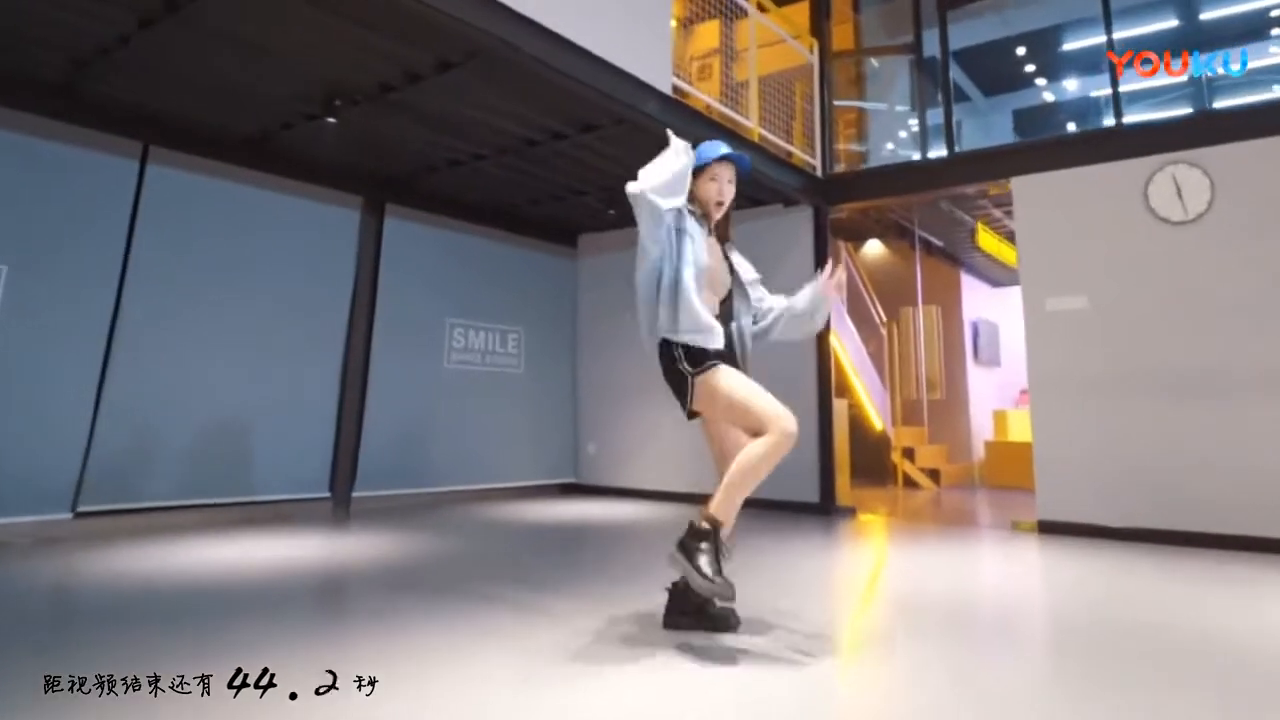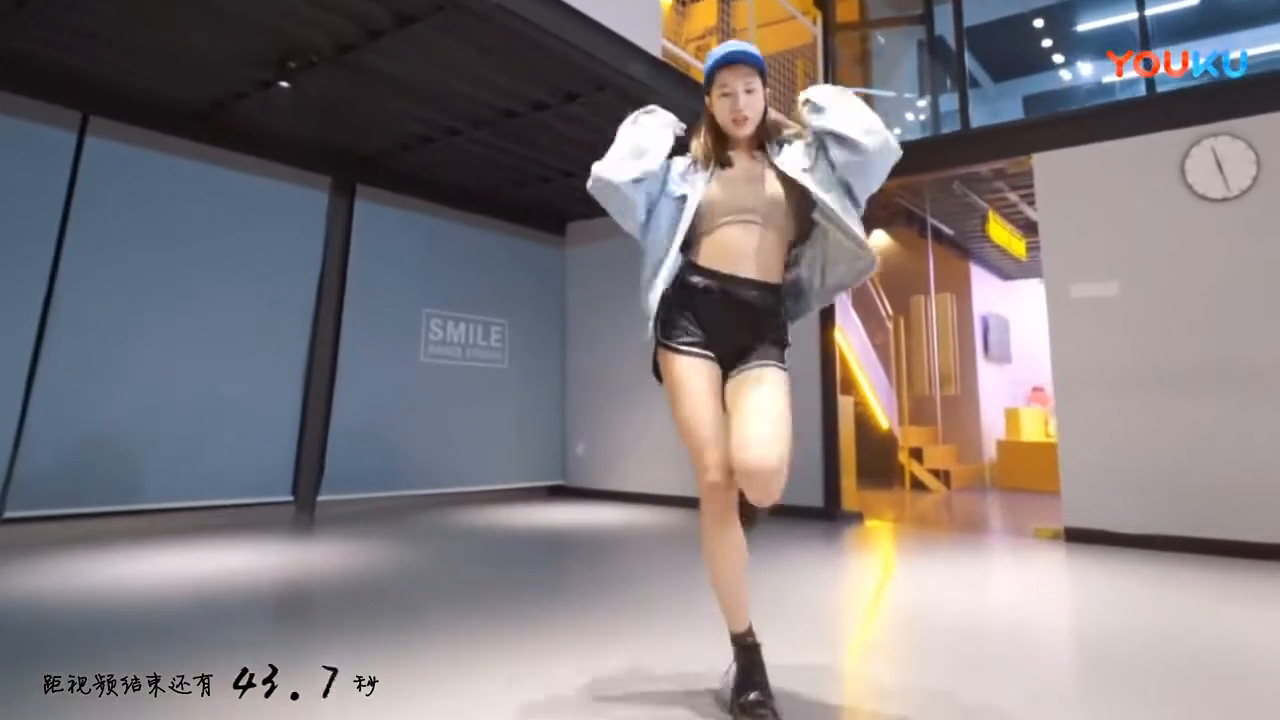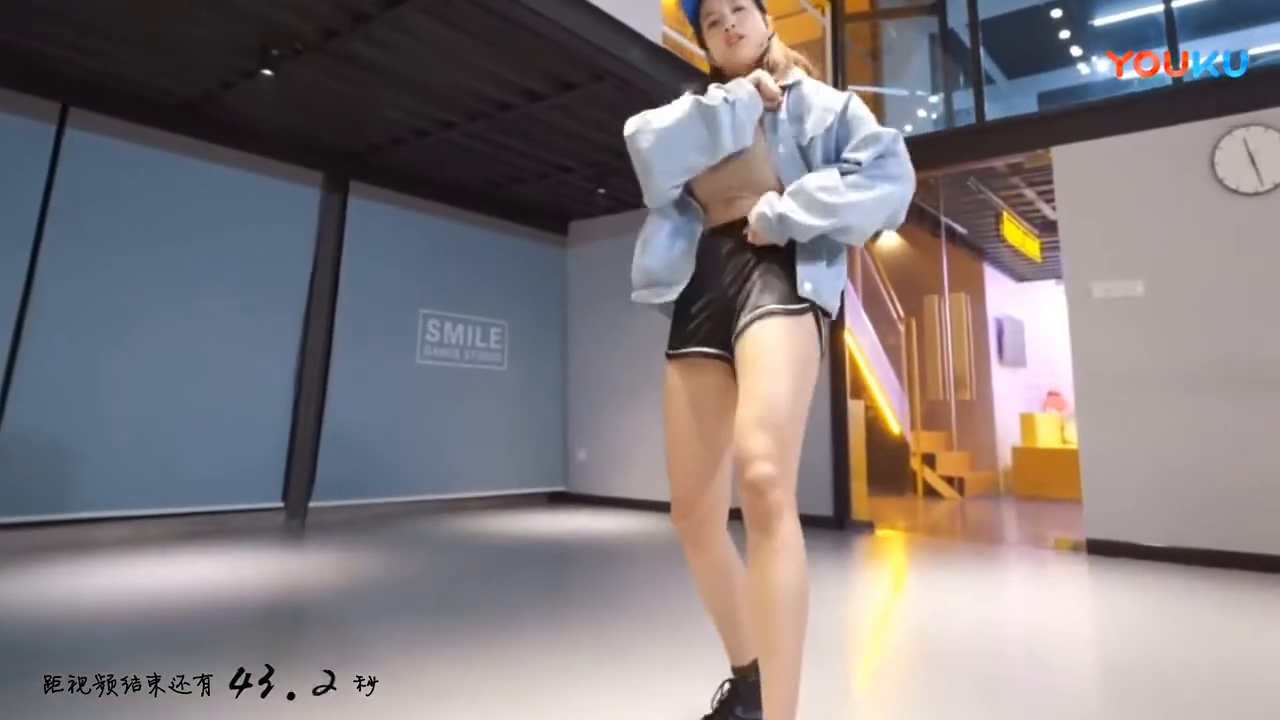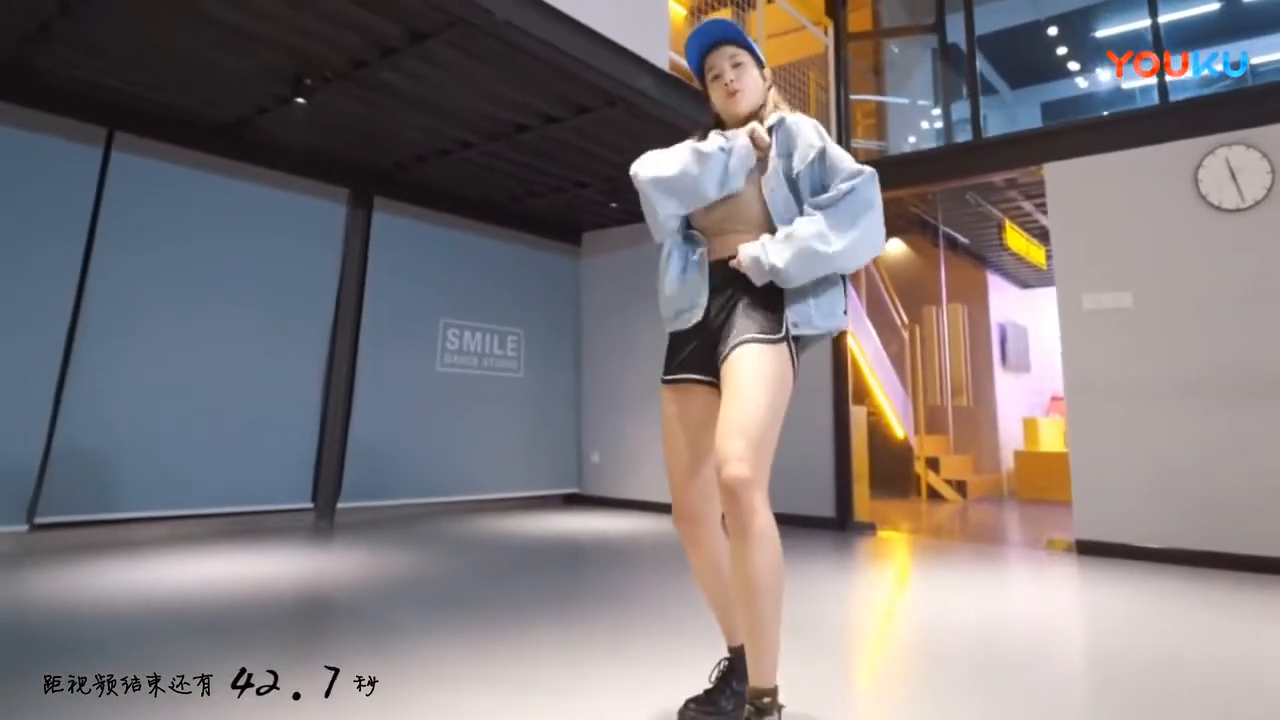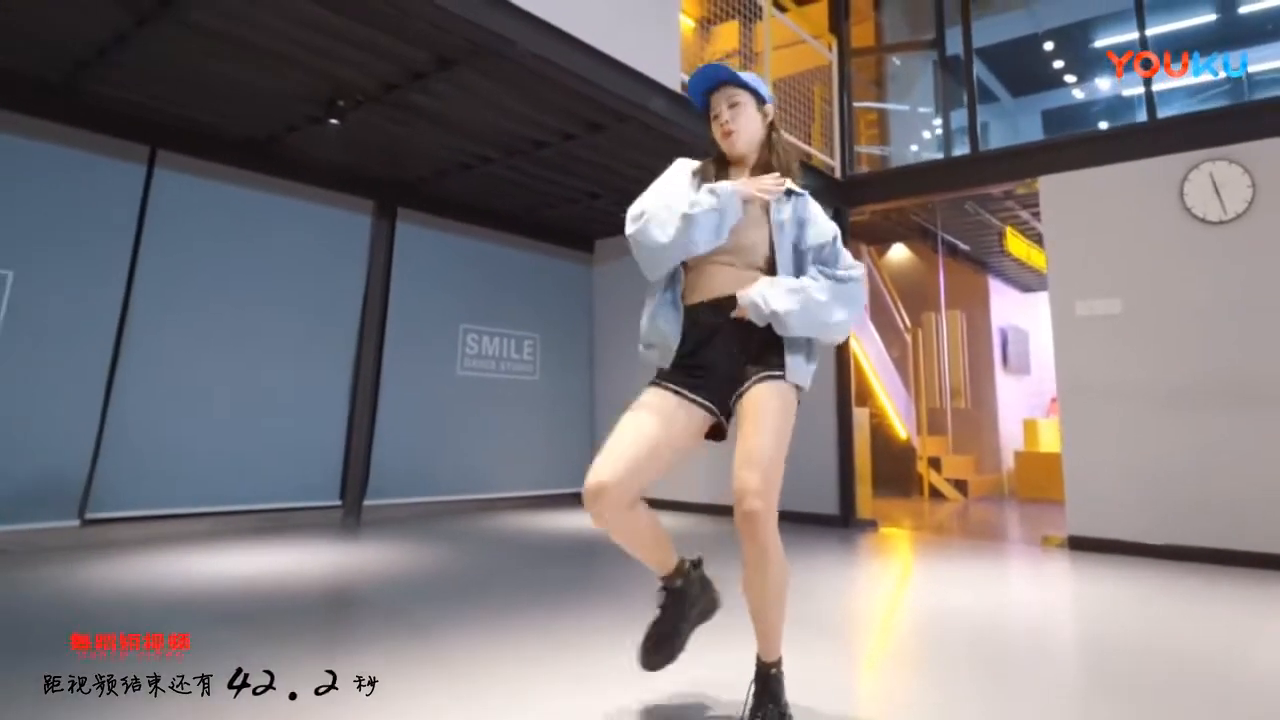
dt=0.5s
person 1, frame 1
left shoulder: (727, 250)
right shoulder: (676, 229)
left elbow: (762, 314)
right elbow: (646, 196)
left wrist: (816, 296)
right wrist: (677, 159)
left hip: (722, 359)
right hip: (689, 355)
left knee: (740, 480)
right knee: (780, 429)
left ankle: (689, 593)
right ankle: (700, 536)
person 1, frame 2
left shoulder: (800, 161)
right shoulder: (687, 170)
left elbow: (876, 151)
right elbow: (611, 182)
left wrist: (819, 104)
right wrist: (652, 126)
left hip: (762, 326)
right hip: (693, 314)
left knee: (763, 475)
right knee: (716, 477)
left ankle: (740, 499)
right ankle: (747, 659)
person 1, frame 3
left shoulder: (813, 99)
right shoulder: (708, 116)
left elbow: (887, 173)
right elbow: (648, 148)
left wrist: (784, 212)
right wrist: (737, 104)
left hip: (777, 273)
right hip: (699, 291)
left knee: (765, 481)
right knee: (693, 512)
person 1, frame 4
left shoulder: (798, 134)
right shoulder: (708, 155)
left elbow: (857, 206)
right elbow: (655, 185)
left wrist: (774, 257)
right wrist: (730, 149)
left hip: (762, 305)
right hip: (696, 314)
left knee: (739, 480)
right knee: (691, 510)
right ankle: (739, 664)
person 1, frame 5
left shoulder: (797, 207)
right shoulder: (685, 179)
left elbow: (842, 292)
right elbow: (649, 238)
left wrist: (777, 299)
right wrist: (730, 197)
left hip: (762, 350)
right hip: (691, 353)
left knee: (754, 507)
right knee: (603, 492)
right ankle: (683, 583)
